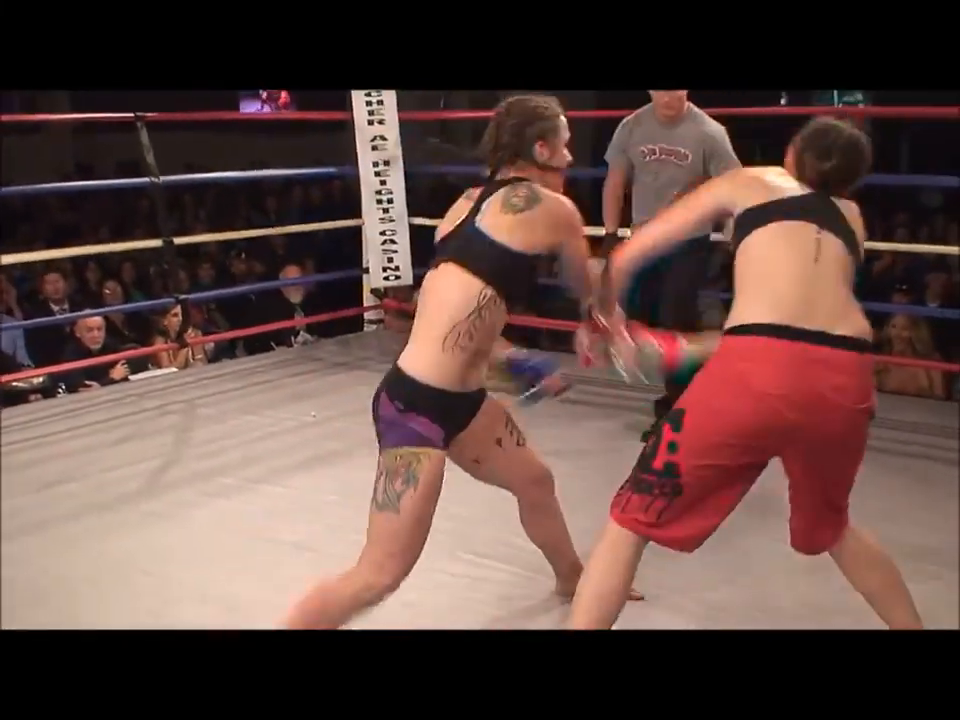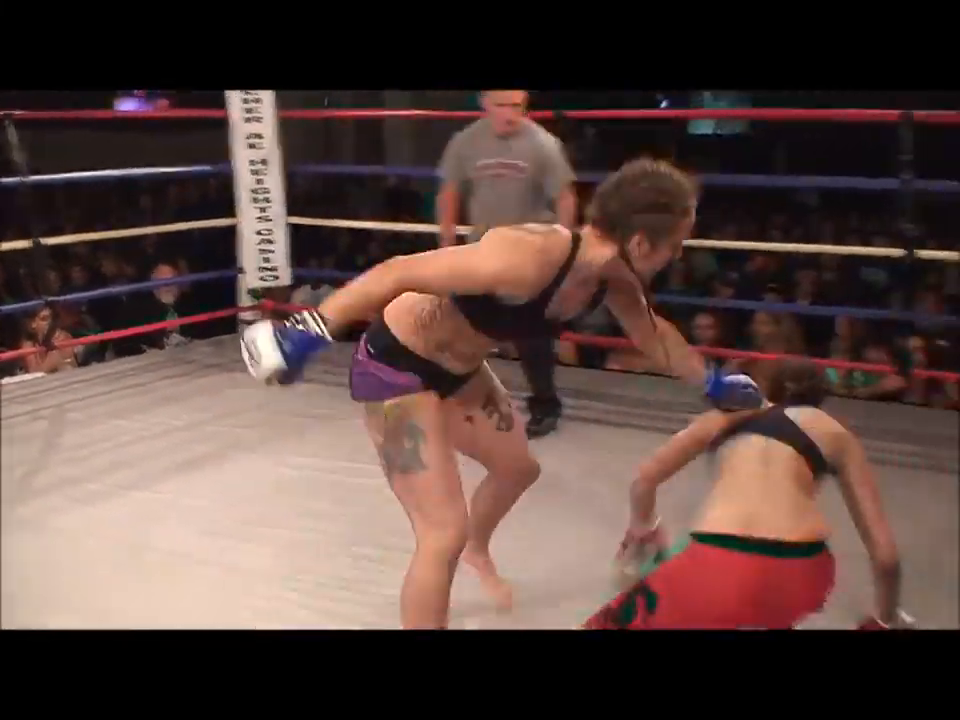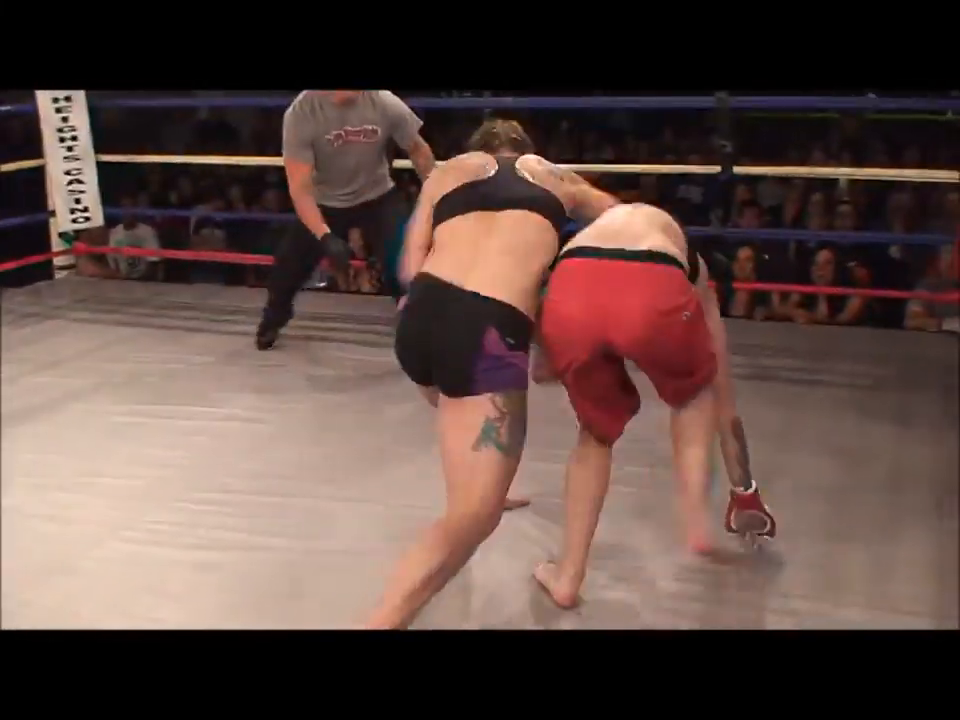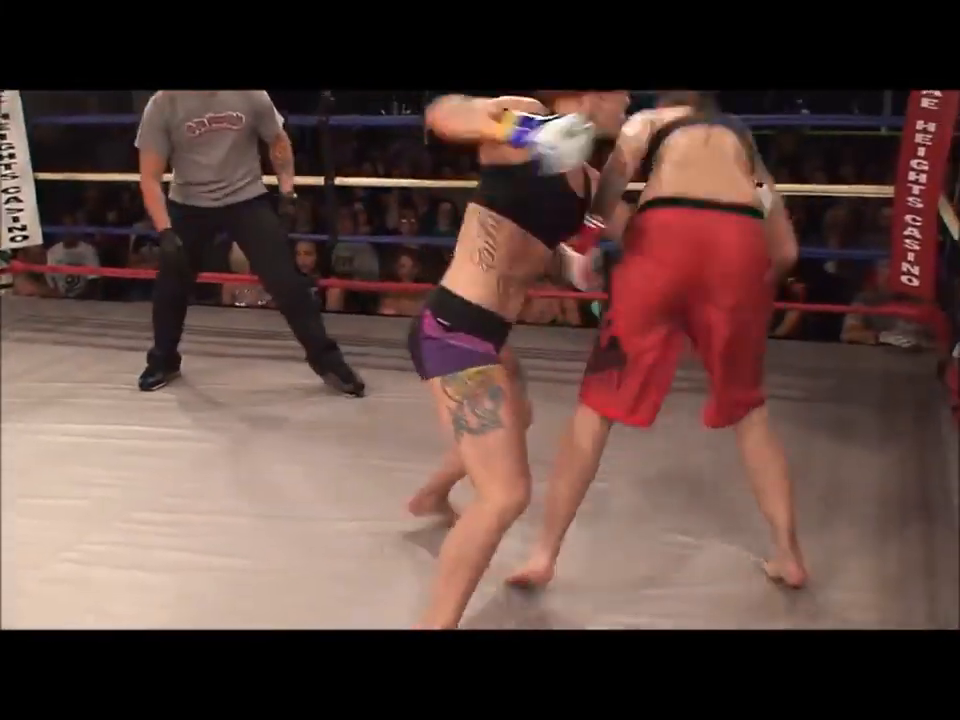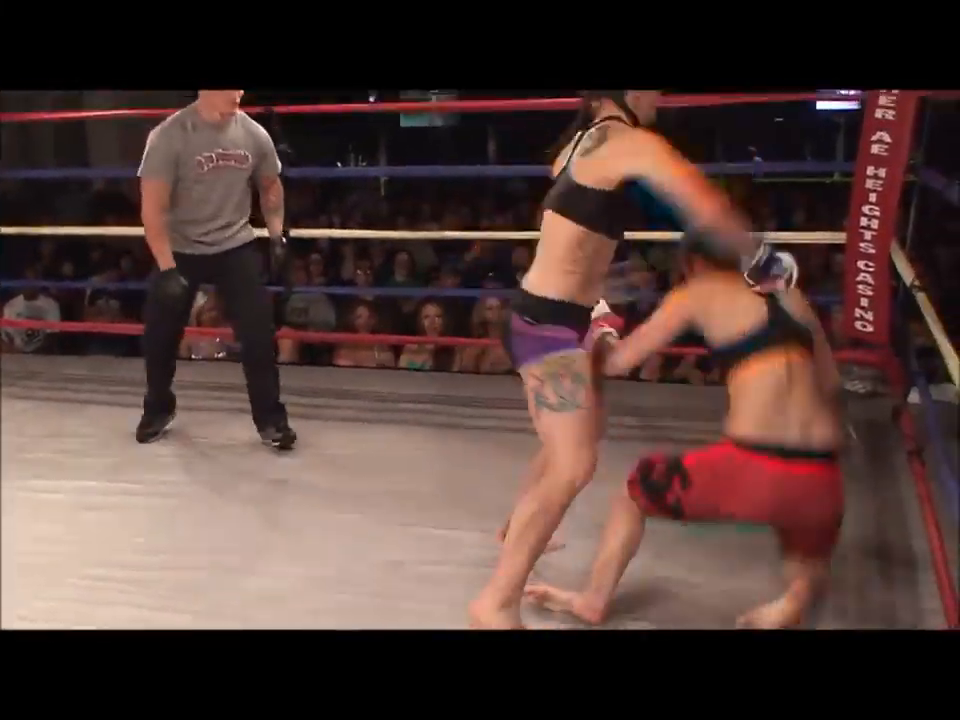
dt=0.5s
person 1, frame 1
left shoulder: (473, 201)
right shoulder: (551, 206)
right elbow: (589, 290)
left wrist: (518, 358)
left hip: (456, 397)
right hip: (417, 404)
left knee: (536, 482)
right knee: (380, 576)
left ankle: (570, 578)
right ankle: (284, 624)
person 1, frame 2
left shoulder: (609, 272)
right shoulder: (531, 256)
left elbow: (652, 334)
right elbow: (402, 271)
left wrist: (714, 384)
right wrist: (309, 331)
left hip: (456, 367)
right hip: (393, 362)
left knee: (520, 467)
right knee: (443, 537)
left ankle: (478, 543)
person 1, frame 3
left shoulder: (450, 171)
right shoulder: (547, 173)
left hip: (421, 320)
right hip: (486, 332)
right knee: (471, 521)
right ankle: (378, 624)
person 1, frame 4
left shoulder: (583, 180)
right shoulder: (520, 116)
right elbow: (441, 113)
right wrist: (525, 133)
left hip: (480, 325)
right hip: (454, 325)
left knee: (511, 421)
right knee: (506, 494)
left ankle: (430, 496)
right ankle: (434, 623)
person 1, frame 5
left shoulder: (587, 141)
right shoulder: (634, 144)
right elbow: (708, 212)
right wrist: (757, 253)
left hip: (558, 316)
right hip: (546, 320)
left knee: (583, 434)
right knee: (575, 467)
left ankle: (519, 528)
right ankle: (496, 603)
person 2, frame 1
left shoulder: (747, 181)
right shoulder: (852, 221)
left elbow: (626, 257)
left wrist: (608, 311)
left hip: (759, 370)
right hip: (846, 378)
left knee: (628, 524)
right knee: (830, 527)
person 2, frame 2
left shoulder: (730, 416)
right shoulder: (835, 431)
left elbow: (645, 478)
right elbow: (884, 548)
left wrist: (641, 524)
right wrist: (887, 618)
left hip: (719, 575)
right hip: (799, 579)
person 2, frame 3
left shoulder: (579, 245)
right shoulder: (689, 267)
right elbow: (725, 401)
right wrist: (744, 491)
left hip: (573, 293)
right hip: (658, 294)
left knee: (598, 431)
right knee: (693, 389)
left ankle: (566, 578)
right ankle: (696, 524)
person 2, frame 4
left shoulder: (644, 122)
right shoulder: (740, 138)
left elbow: (623, 160)
right elbow: (787, 250)
left wrist: (592, 228)
right wrist: (744, 308)
left hip: (665, 236)
right hip: (739, 239)
left knee: (600, 399)
right knee: (745, 404)
left ankle: (542, 555)
right ankle: (789, 557)
person 2, frame 5
left shoulder: (698, 297)
right shoulder: (791, 299)
left elbow: (619, 361)
right elbow: (831, 386)
left hip: (749, 471)
right hip: (820, 481)
left knee: (644, 486)
right knee: (810, 551)
left ankle: (594, 599)
right ankle: (800, 591)
person 3, frame 1
left shoulder: (709, 133)
right shoulder: (631, 127)
right elbow: (615, 182)
right wrist: (610, 235)
left hip: (688, 242)
left knee: (676, 324)
right knee: (640, 321)
left ankle: (674, 405)
right ankle: (678, 384)
person 3, frame 2
left shoulder: (541, 145)
right shoulder: (464, 143)
left elbow: (565, 198)
right elbow: (449, 198)
right wrist: (447, 250)
left ankle: (545, 404)
person 3, frame 3
left shoulder: (384, 104)
right shoulder: (301, 114)
left elbow: (418, 149)
right elbow: (299, 188)
right wrist: (326, 237)
left hip: (377, 198)
right hip: (323, 202)
right knee: (288, 266)
right ankle: (275, 317)
person 3, frame 4
left shoulder: (250, 96)
right shoulder: (162, 105)
left elbow: (279, 142)
right elbow: (150, 176)
left wrist: (287, 193)
right wrist: (165, 231)
left hip: (247, 200)
right hip: (189, 206)
left knee: (286, 281)
right knee: (169, 286)
left ankle: (326, 360)
right ankle: (163, 361)
person 3, frame 5
left shoulder: (253, 135)
right shoulder: (168, 138)
left elbow: (271, 184)
right elbow: (152, 210)
left wrist: (277, 235)
right wrist: (168, 269)
left hip: (236, 246)
right hip: (179, 253)
left knee: (256, 331)
right knee: (160, 333)
left ankle: (269, 418)
right ankle: (158, 409)
